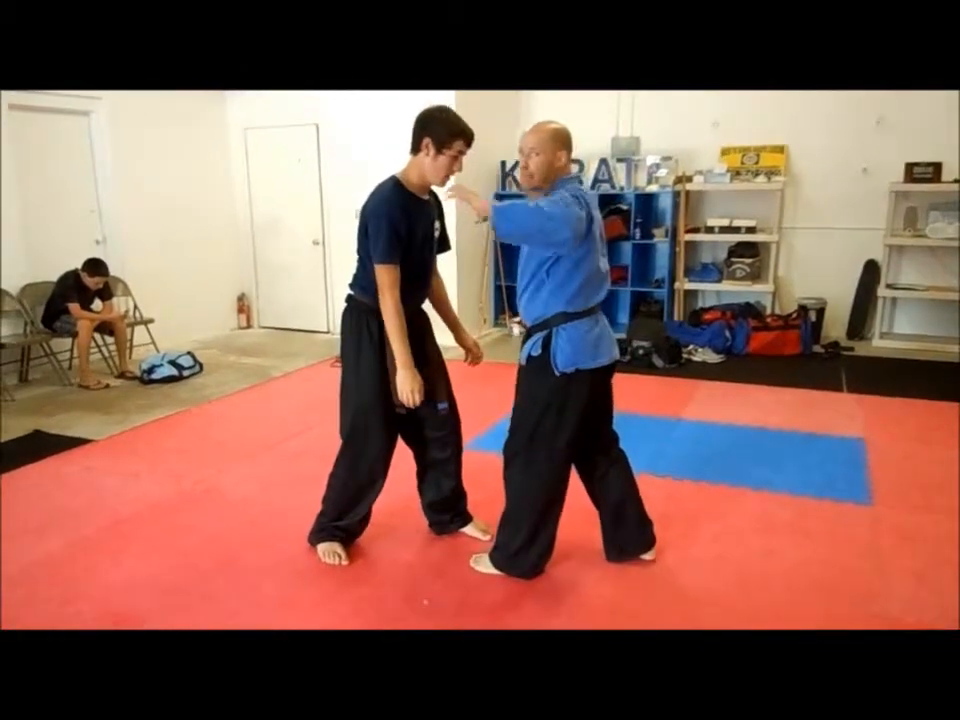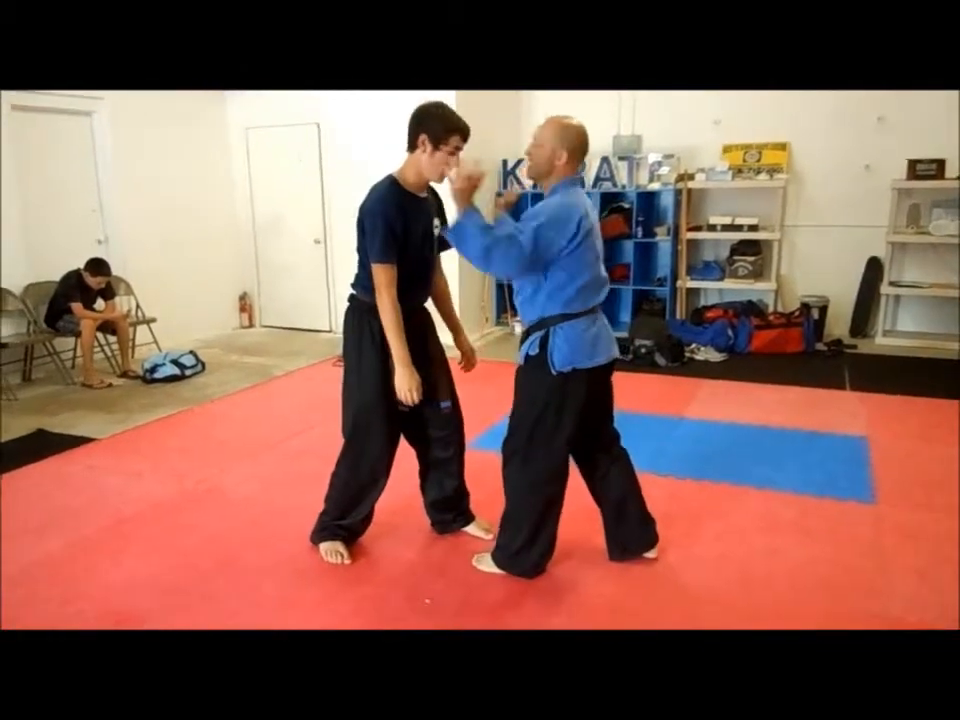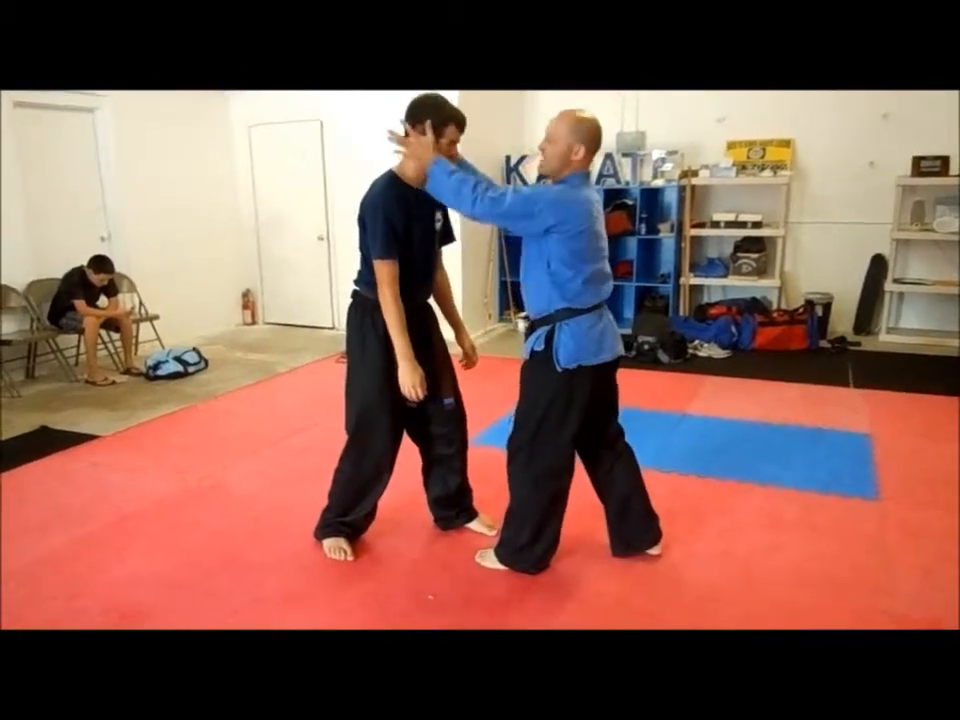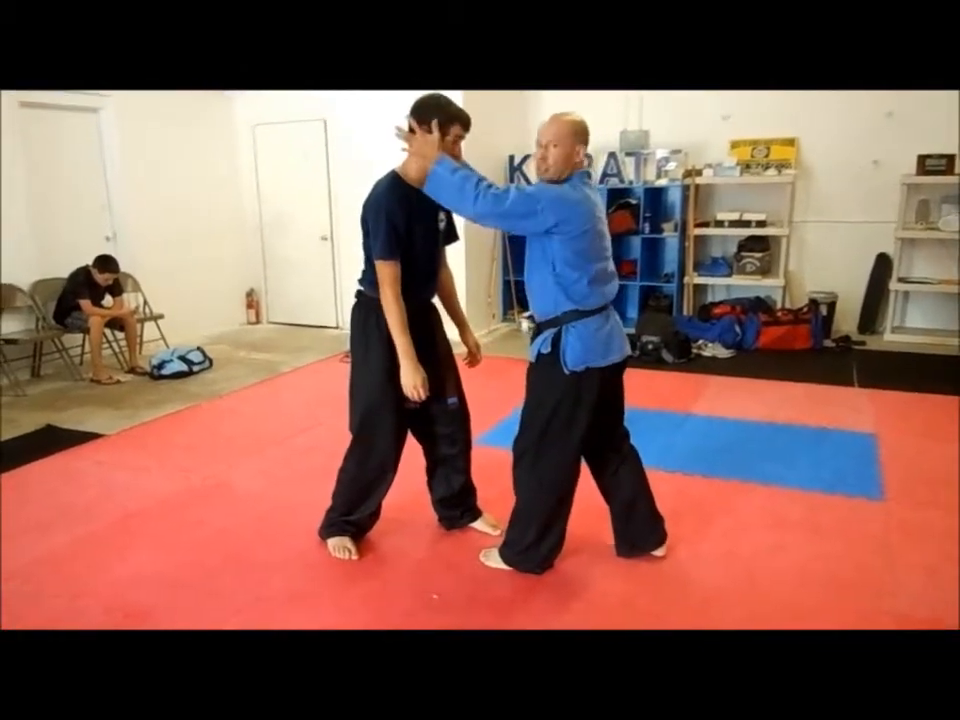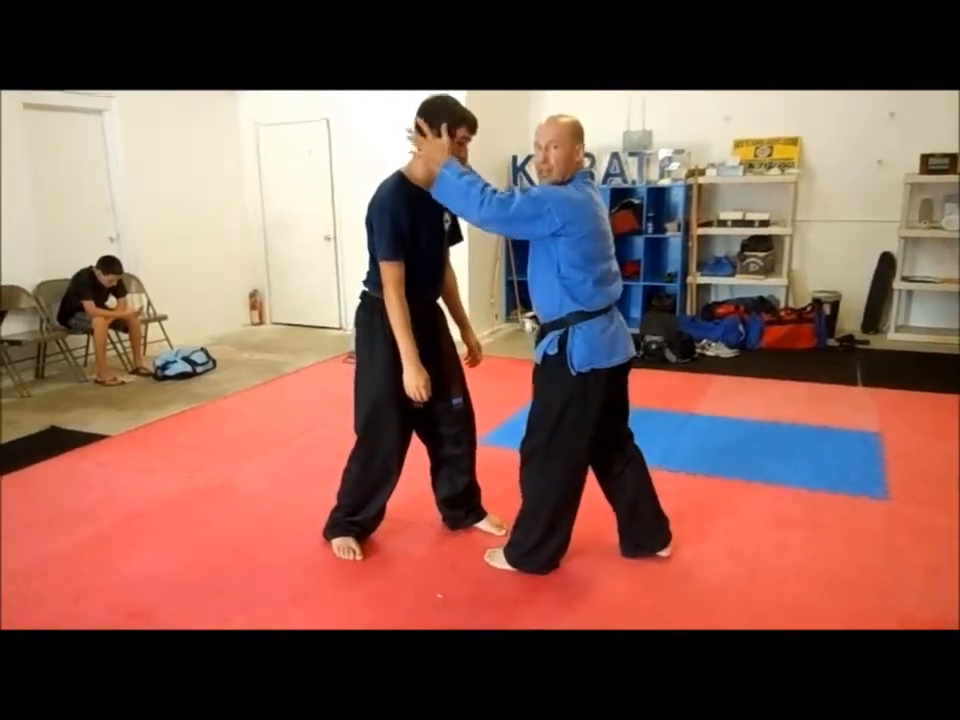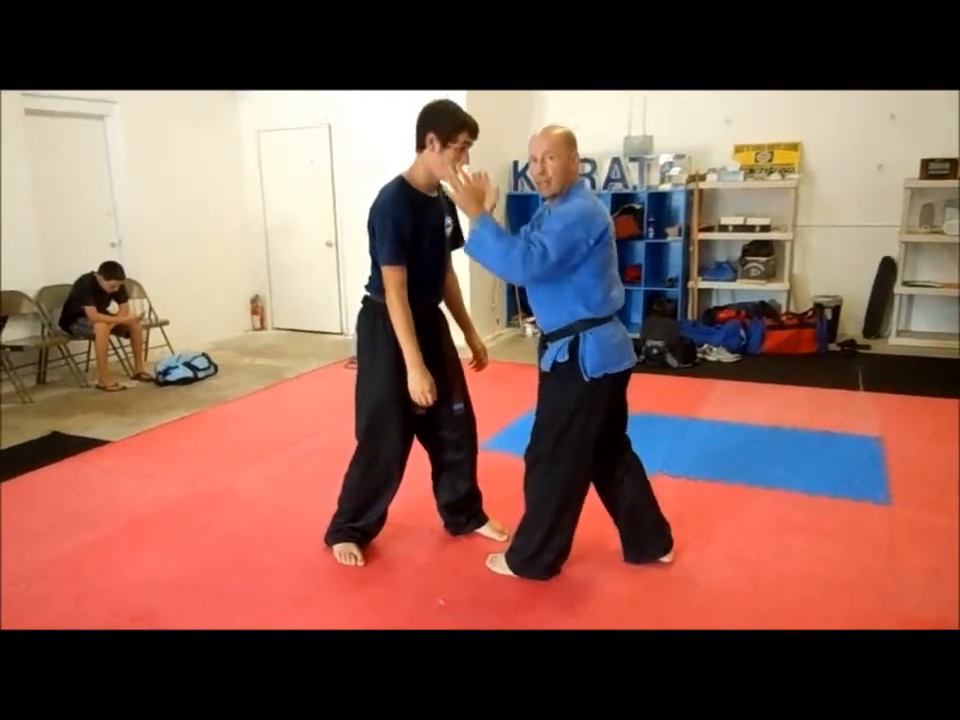
dt=0.3s
person 1, frame 1
left shoulder: (431, 203)
right shoulder: (386, 204)
right elbow: (387, 292)
left wrist: (460, 333)
right wrist: (404, 367)
left hip: (412, 320)
right hip: (372, 326)
left knee: (441, 424)
right knee: (369, 437)
left ankle: (449, 514)
right ankle: (331, 529)
person 1, frame 2
left shoulder: (431, 201)
right shoulder: (383, 202)
right elbow: (385, 291)
left wrist: (459, 334)
right wrist: (402, 365)
left hip: (416, 319)
right hip: (373, 327)
left knee: (443, 423)
right knee: (371, 436)
left ankle: (451, 513)
right ankle: (333, 529)
person 1, frame 3
left shoulder: (433, 194)
right shoulder: (383, 198)
right elbow: (386, 287)
left wrist: (460, 331)
right wrist: (405, 361)
left hip: (419, 316)
right hip: (377, 323)
left knee: (446, 420)
right knee: (375, 433)
left ankle: (454, 509)
right ankle: (337, 525)
person 1, frame 4
left shoulder: (437, 194)
right shoulder: (386, 198)
right elbow: (389, 288)
left wrist: (464, 329)
right wrist: (407, 361)
left hip: (423, 316)
right hip: (380, 322)
left knee: (449, 419)
right knee: (378, 432)
left ankle: (458, 508)
right ankle: (341, 524)
person 1, frame 5
right shoulder: (392, 199)
right elbow: (392, 288)
left wrist: (465, 330)
right wrist: (410, 363)
left hip: (428, 317)
right hip: (385, 323)
left knee: (454, 419)
right knee: (384, 433)
left ankle: (463, 509)
right ankle: (345, 525)
person 1, frame 6
left shoulder: (443, 200)
right shoulder: (393, 203)
right elbow: (395, 292)
left wrist: (470, 333)
right wrist: (414, 367)
left hip: (430, 321)
right hip: (387, 329)
left knee: (455, 424)
right knee: (384, 438)
left ankle: (464, 514)
right ankle: (347, 530)
person 2, frame 1
left shoulder: (569, 199)
right shoulder: (565, 198)
left elbow: (556, 224)
left wrist: (489, 207)
right wrist: (521, 210)
left hip: (561, 348)
right hip: (587, 342)
left knee: (532, 456)
right knee: (597, 447)
left ankle: (516, 556)
right ankle: (633, 539)
person 2, frame 2
left shoulder: (559, 210)
right shoulder: (568, 203)
left elbow: (507, 260)
right elbow: (525, 249)
left wrist: (465, 210)
right wrist: (502, 218)
left hip: (559, 348)
right hip: (589, 340)
left knee: (531, 455)
right knee: (598, 445)
left ankle: (518, 555)
right ankle: (635, 537)
person 2, frame 3
left shoulder: (558, 201)
right shoulder: (575, 197)
left elbow: (485, 202)
right elbow: (501, 198)
left wrist: (430, 160)
right wrist: (447, 160)
left hip: (564, 343)
right hip: (591, 337)
left knee: (536, 453)
right knee: (603, 441)
left ankle: (522, 551)
right ankle: (639, 533)
person 2, frame 4
left shoulder: (557, 201)
right shoulder: (575, 195)
left elbow: (486, 202)
right elbow: (503, 200)
left wrist: (435, 161)
right wrist: (445, 160)
left hip: (571, 345)
right hip: (598, 339)
left knee: (542, 454)
right knee: (607, 444)
left ankle: (525, 552)
right ankle: (644, 534)
person 2, frame 5
left shoulder: (562, 203)
right shoulder: (575, 196)
left elbow: (491, 208)
right elbow: (510, 207)
left wrist: (442, 165)
right wrist: (453, 167)
left hip: (576, 346)
right hip: (600, 340)
left knee: (549, 455)
right knee: (610, 445)
left ankle: (530, 552)
right ankle: (648, 535)
person 2, frame 6
left shoulder: (581, 213)
right shoulder: (553, 210)
left elbow: (525, 265)
right elbow: (521, 257)
left wrist: (476, 214)
right wrist: (481, 213)
left hip: (583, 354)
right hip: (594, 350)
left knee: (553, 460)
right knee: (608, 451)
left ankle: (532, 558)
right ankle: (650, 541)
